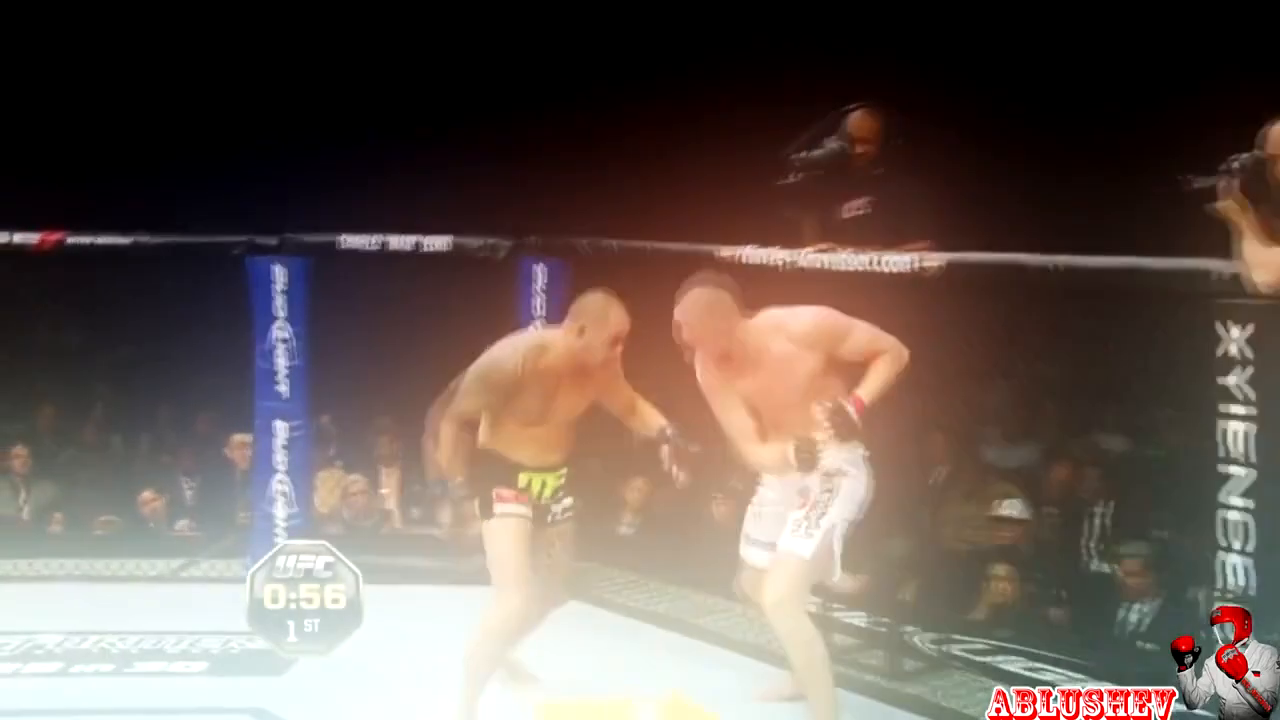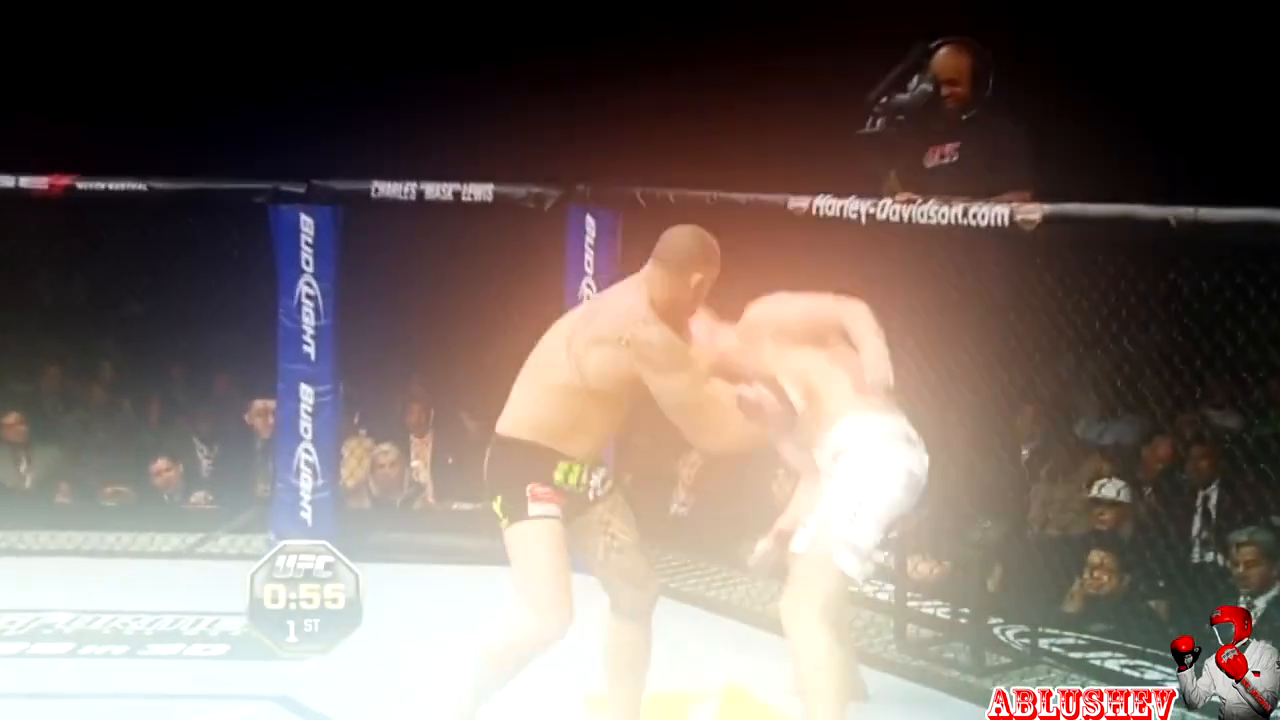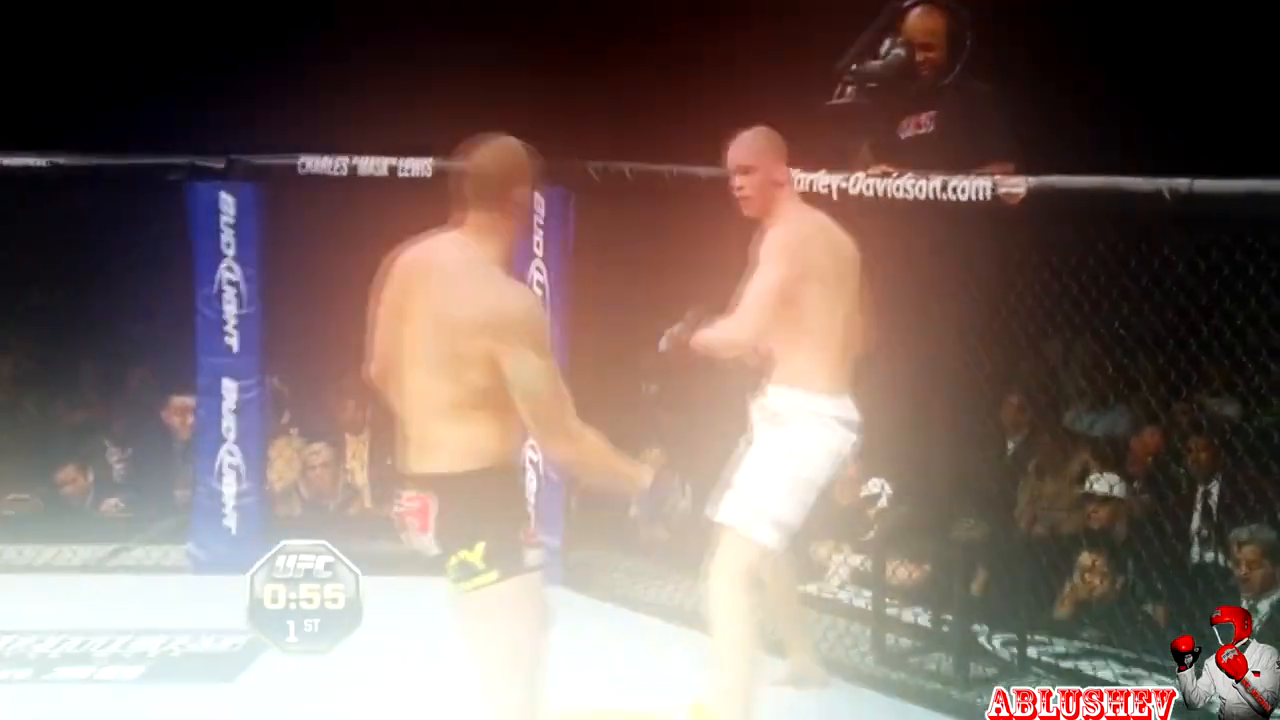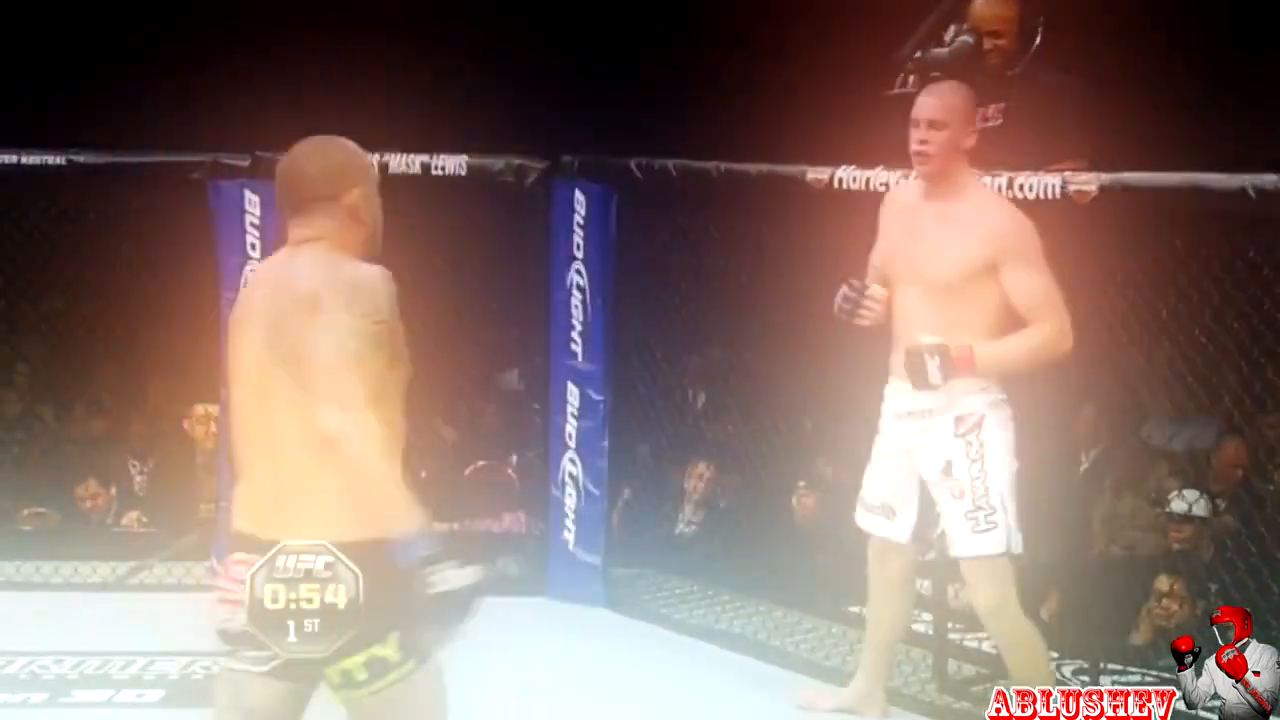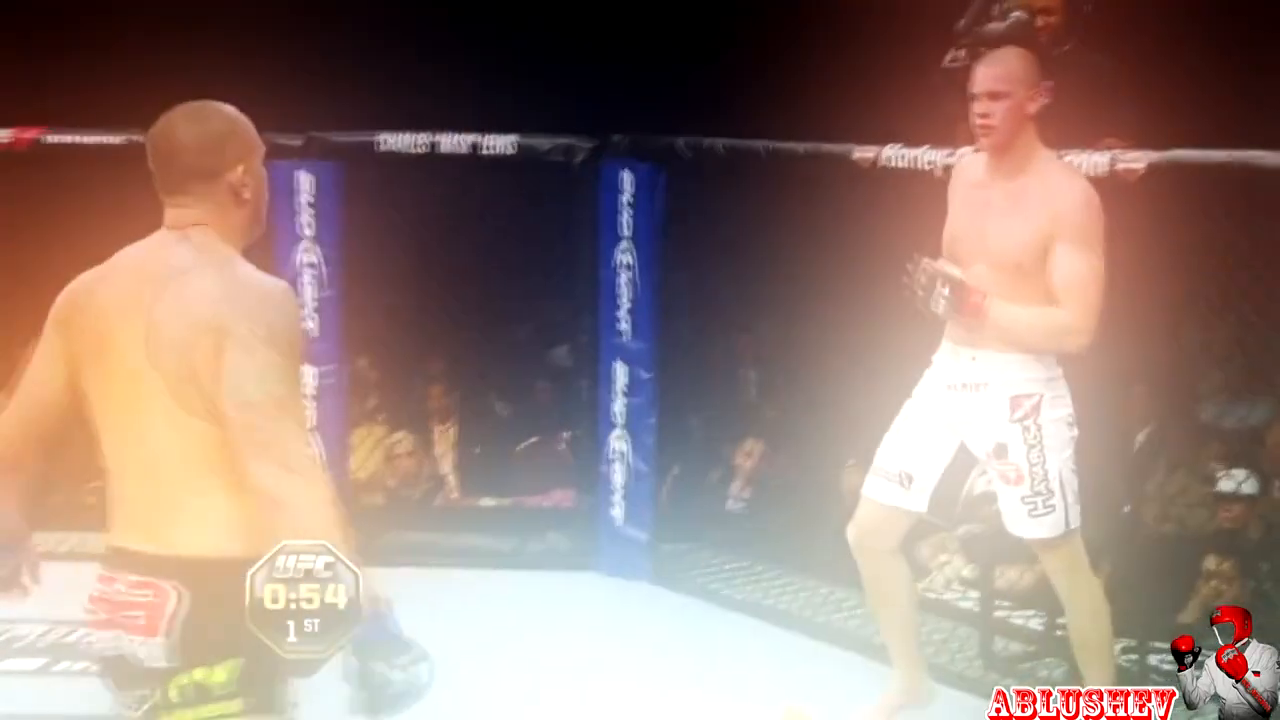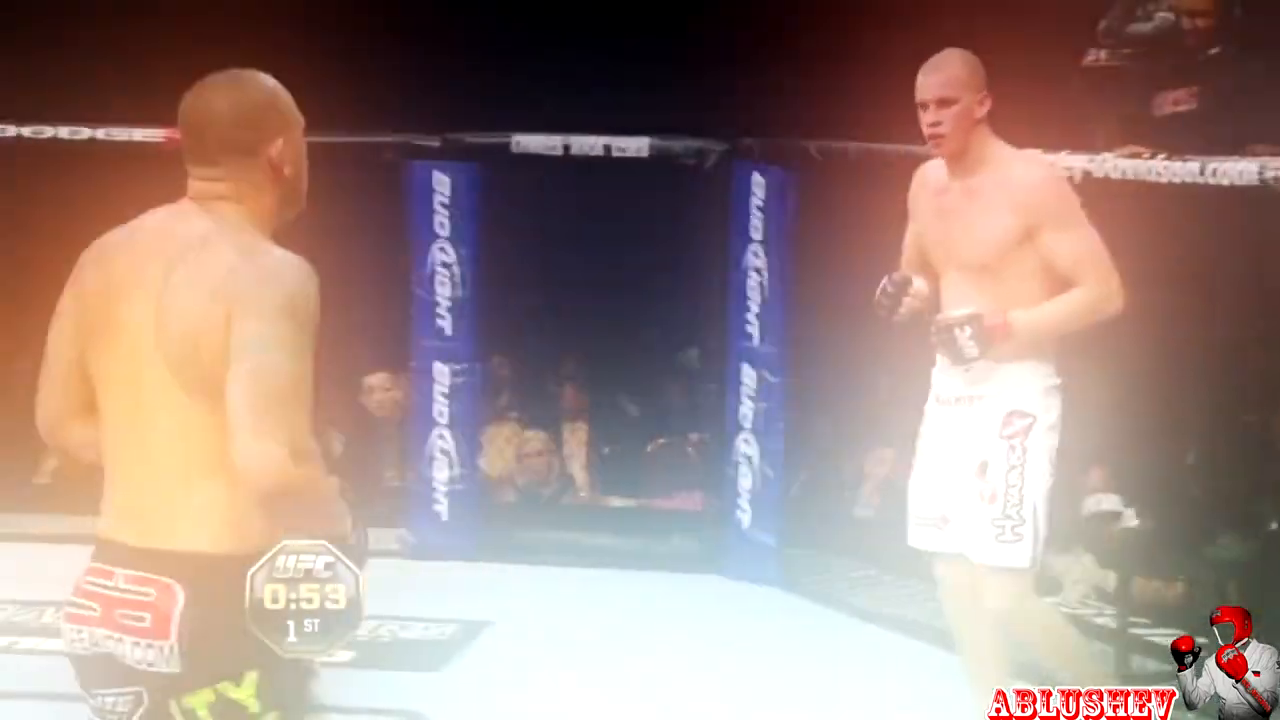
dt=0.5s
person 1, frame 1
left shoulder: (808, 326)
right shoulder: (709, 368)
left elbow: (894, 351)
right elbow: (754, 453)
left wrist: (857, 405)
right wrist: (797, 453)
left hip: (836, 472)
right hip: (783, 473)
left knee: (779, 598)
right knee: (754, 585)
right ankle: (805, 677)
person 1, frame 2
left shoulder: (762, 324)
right shoulder: (754, 391)
left elbow: (850, 311)
right elbow: (811, 470)
left wrist: (877, 373)
right wrist: (783, 529)
left hip: (871, 451)
right hip: (859, 456)
left knee: (800, 608)
right knee: (806, 573)
right ankle: (845, 681)
person 1, frame 3
left shoulder: (787, 238)
right shoulder: (833, 236)
left elbow: (741, 335)
right elbow: (849, 339)
left wrist: (695, 337)
left hip: (797, 415)
right hip: (818, 416)
left knee: (729, 579)
right knee: (750, 534)
right ankle: (802, 655)
person 1, frame 4
left shoulder: (1003, 225)
right shoulder: (896, 203)
left elbow: (1056, 335)
left wrist: (967, 357)
right wrist: (863, 304)
left hip: (968, 417)
right hip: (901, 407)
left knee: (992, 598)
right knee: (886, 560)
person 1, frame 5
left shoulder: (1069, 198)
right shoulder: (964, 174)
left elbow: (1076, 329)
left wrist: (981, 307)
right wrist: (933, 282)
left hip: (1020, 388)
right hip: (948, 373)
left knee: (1065, 563)
right knee: (870, 534)
person 1, frame 6
left shoulder: (1033, 184)
right shoulder: (925, 182)
left elbow: (1105, 293)
left wrist: (1004, 328)
right wrist: (904, 295)
left hip: (1017, 396)
right hip: (947, 392)
left knee: (997, 598)
right knee: (958, 583)
left ankle: (1097, 687)
person 2, frame 1
left shoulder: (601, 364)
right shoulder: (510, 361)
left elbow: (632, 408)
right elbow: (455, 419)
left wrist: (665, 434)
right wrist: (457, 488)
left hip: (557, 476)
right hip: (503, 475)
left knee: (549, 590)
right knee: (512, 600)
left ankle: (501, 654)
person 2, frame 2
left shoulder: (628, 304)
right shoulder: (647, 335)
right elbow: (707, 431)
left hip: (580, 469)
right hip: (528, 466)
left knee: (637, 594)
right knee: (549, 618)
person 2, frame 3
left shoulder: (406, 260)
right shoulder: (507, 304)
left elbow: (384, 372)
right elbow: (562, 439)
right wrist: (647, 482)
left hip: (424, 488)
right hip: (477, 495)
person 2, frame 4
left shoulder: (258, 287)
right shoulder: (355, 285)
right elbow: (347, 424)
right wrist: (413, 544)
left hip: (254, 570)
right hip: (346, 569)
person 2, frame 5
left shoulder: (91, 292)
right shoulder: (248, 298)
right elbow: (283, 469)
right wrist: (362, 613)
left hip: (126, 592)
right hip: (225, 592)
person 2, frame 6
left shoulder: (110, 257)
right shoulder: (269, 276)
left elbow: (58, 417)
right elbow: (269, 468)
right wrist: (334, 522)
left hip: (115, 593)
right hip: (214, 603)
